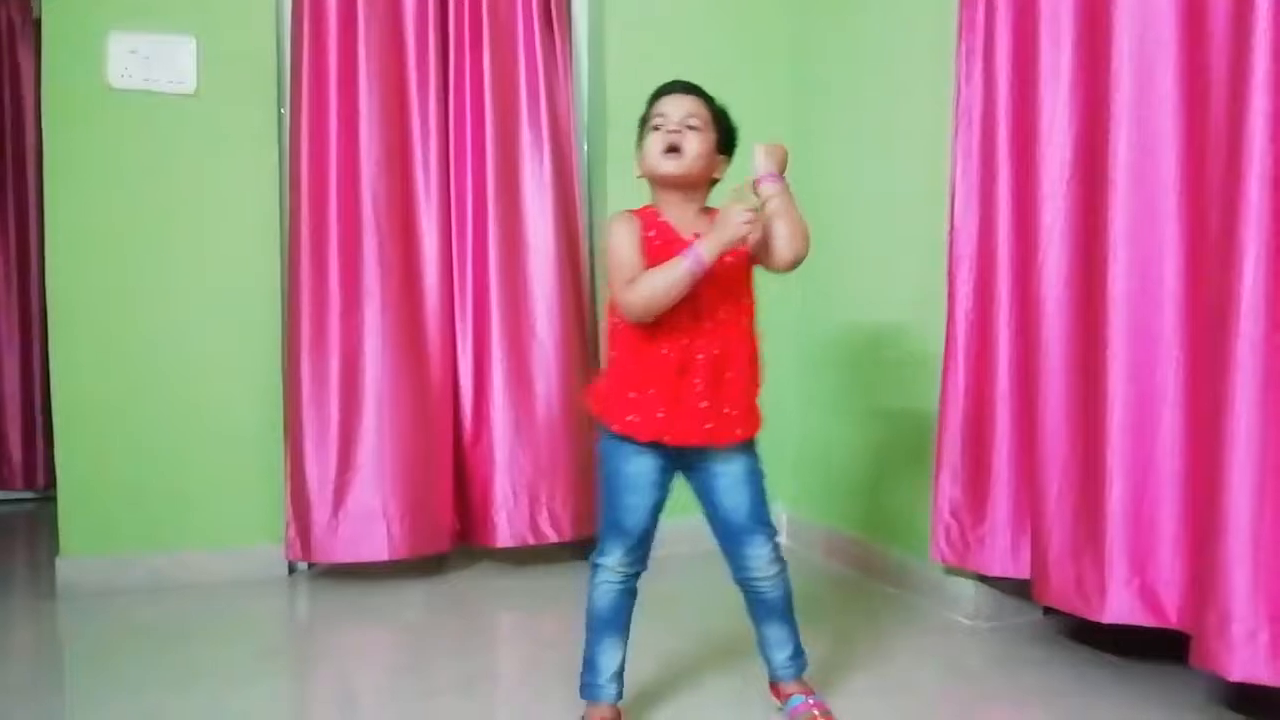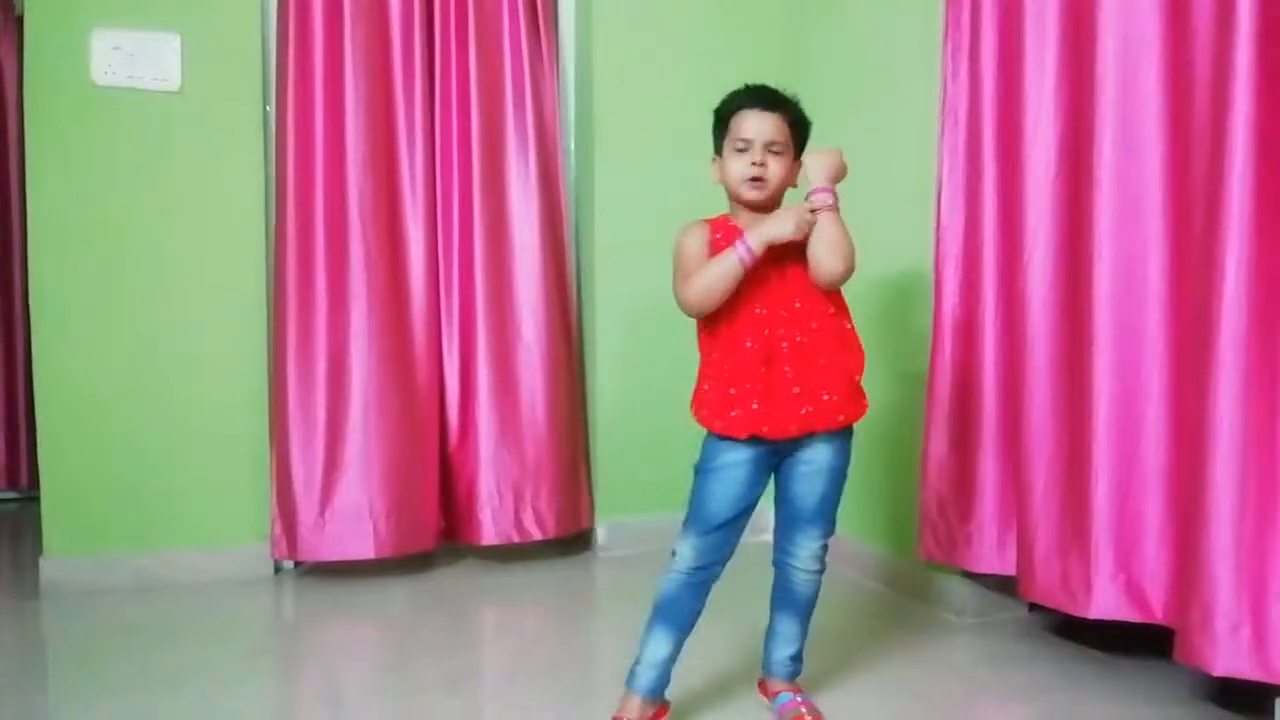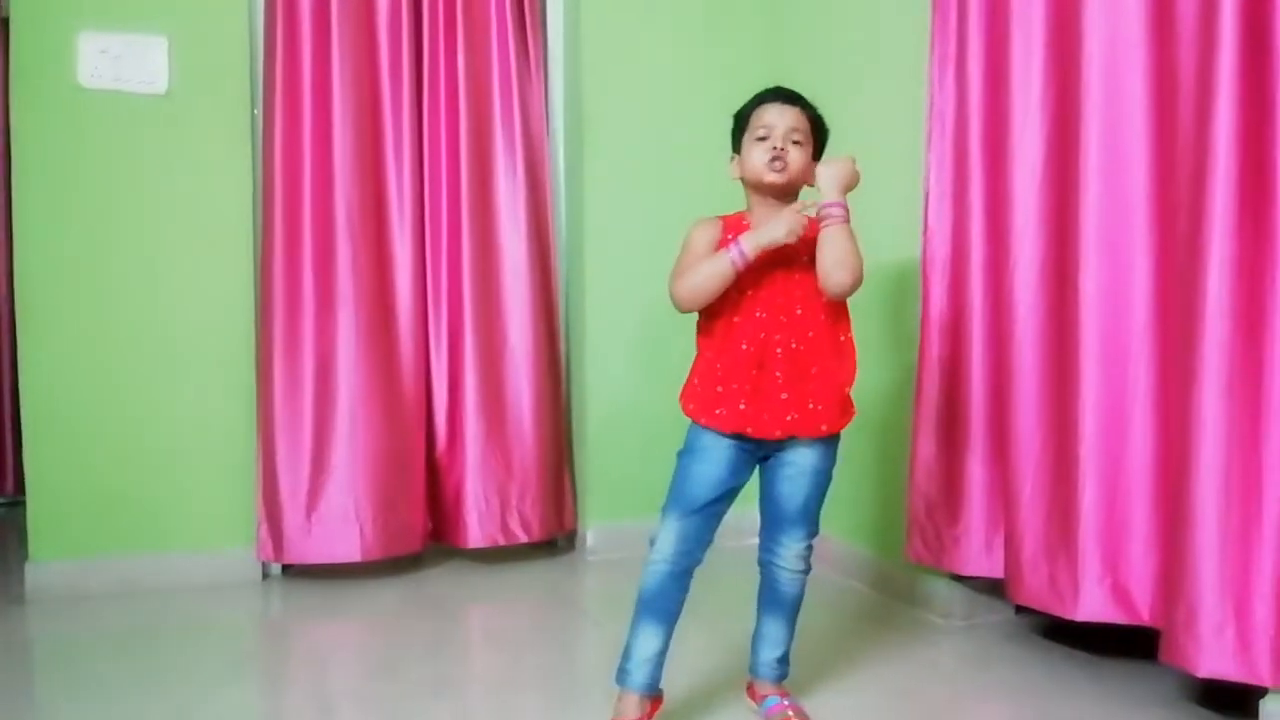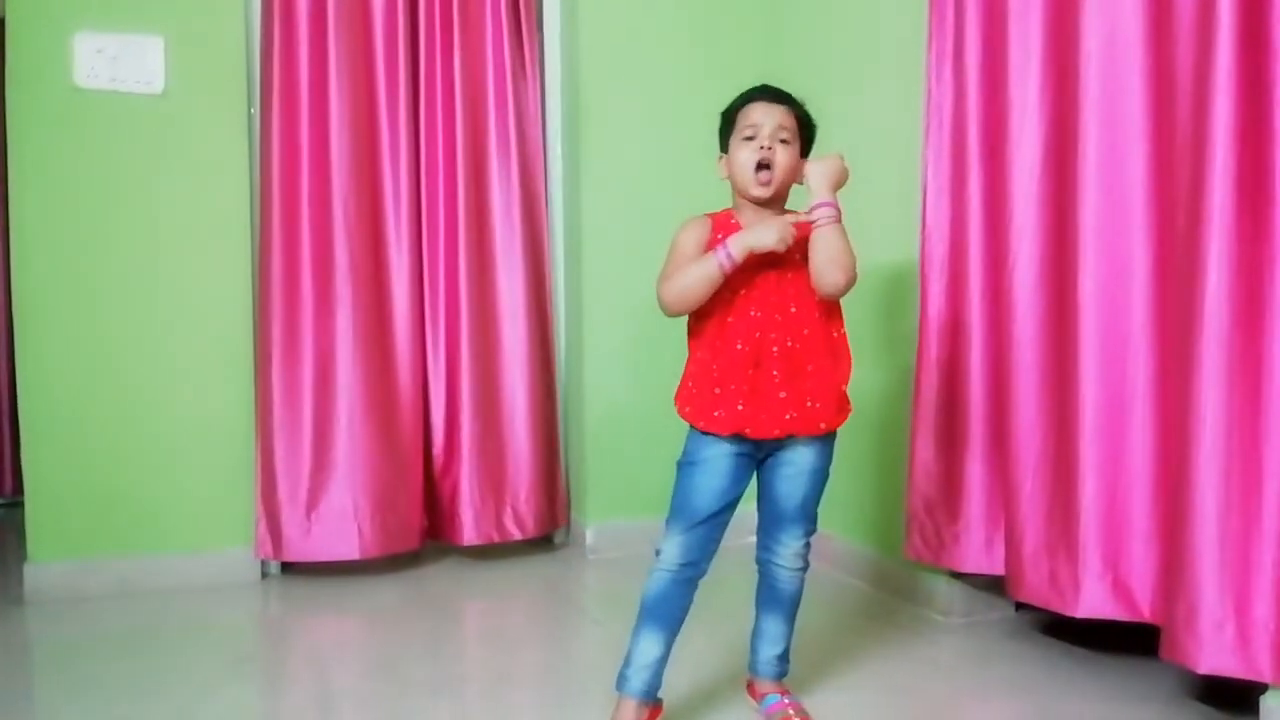
dt=0.4s
person 1, frame 1
left shoulder: (735, 225)
right shoulder: (629, 230)
left elbow: (790, 253)
right elbow: (633, 303)
left wrist: (770, 177)
right wrist: (708, 248)
left hip: (723, 430)
right hip: (636, 429)
left knee: (759, 558)
right knee: (616, 564)
person 1, frame 2
left shoulder: (810, 231)
right shoulder: (700, 237)
left elbow: (834, 271)
right elbow: (694, 298)
left wrist: (823, 188)
right wrist: (762, 236)
left hip: (821, 424)
right hip: (737, 427)
left knee: (803, 557)
right knee: (695, 556)
person 1, frame 3
left shoulder: (824, 233)
right shoulder: (713, 232)
left elbow: (841, 282)
right elbow: (684, 294)
left wrist: (835, 196)
right wrist: (758, 239)
left hip: (807, 427)
right hip: (722, 421)
left knee: (789, 557)
right knee: (673, 547)
person 1, frame 4
left shoulder: (815, 232)
right shoulder: (702, 232)
left elbow: (833, 282)
right elbow: (672, 299)
left wrist: (824, 195)
right wrist: (745, 244)
left hip: (805, 425)
right hip: (720, 423)
left knee: (787, 556)
right knee: (679, 555)
